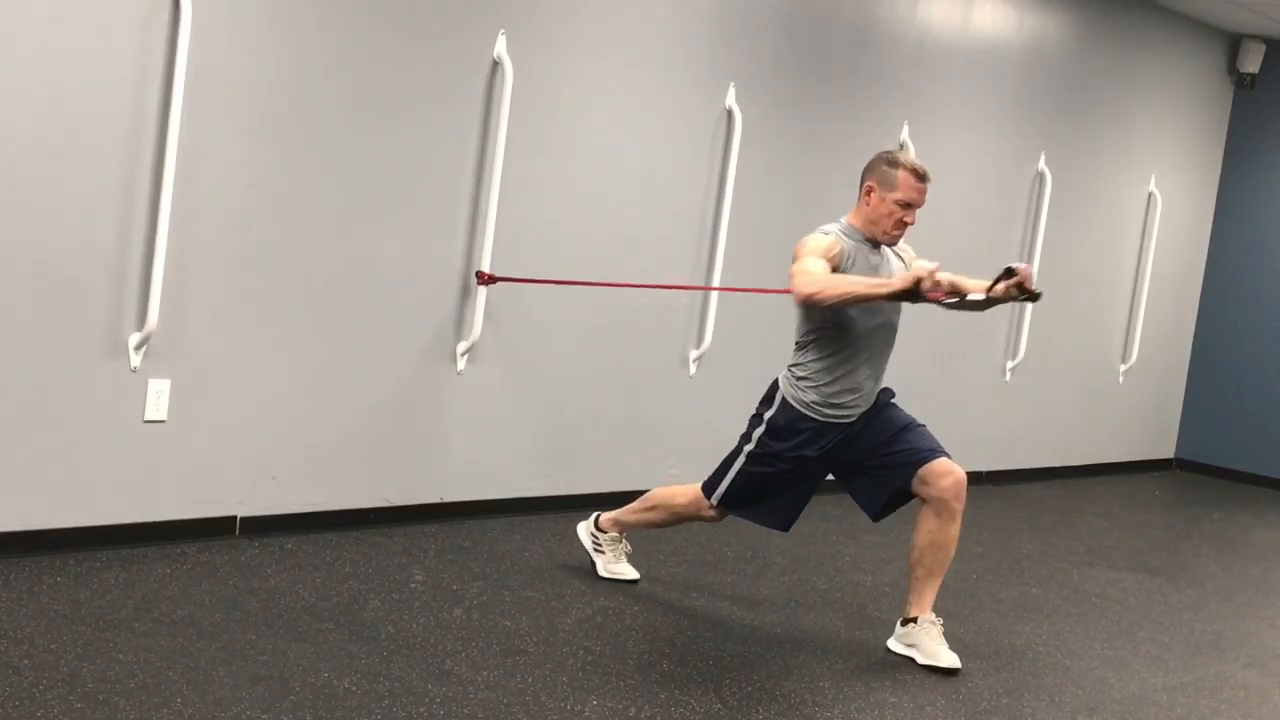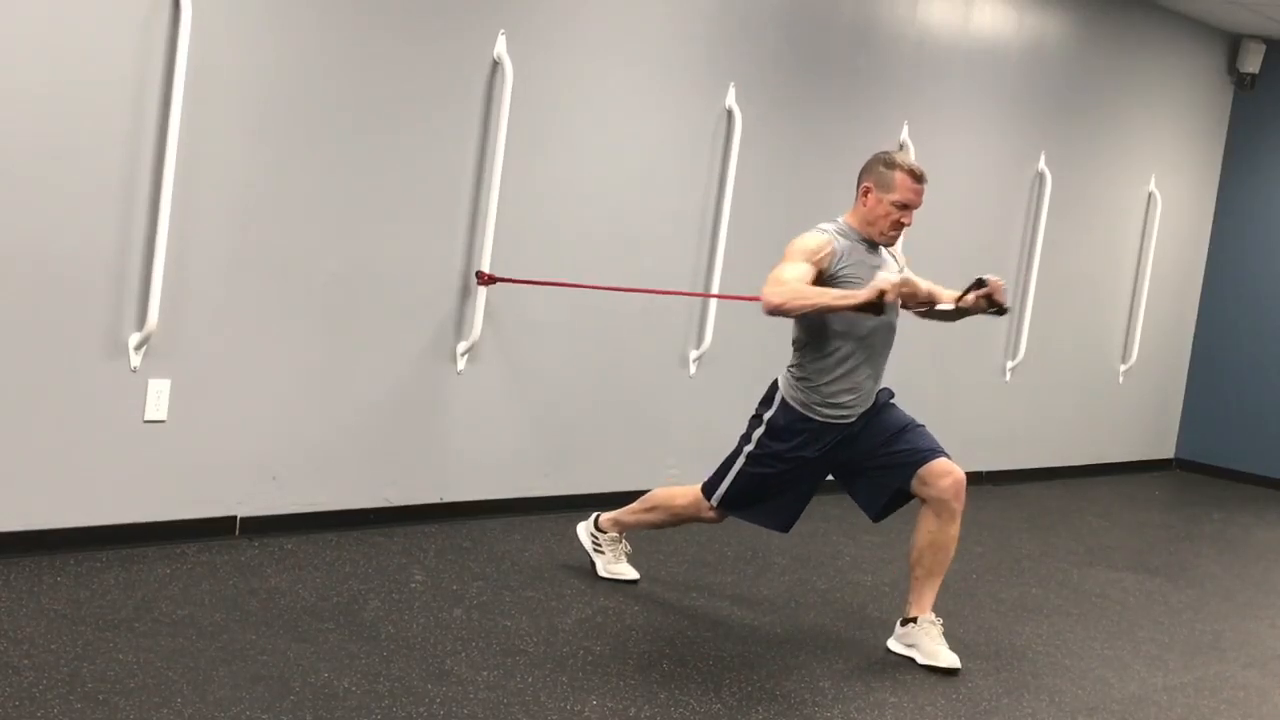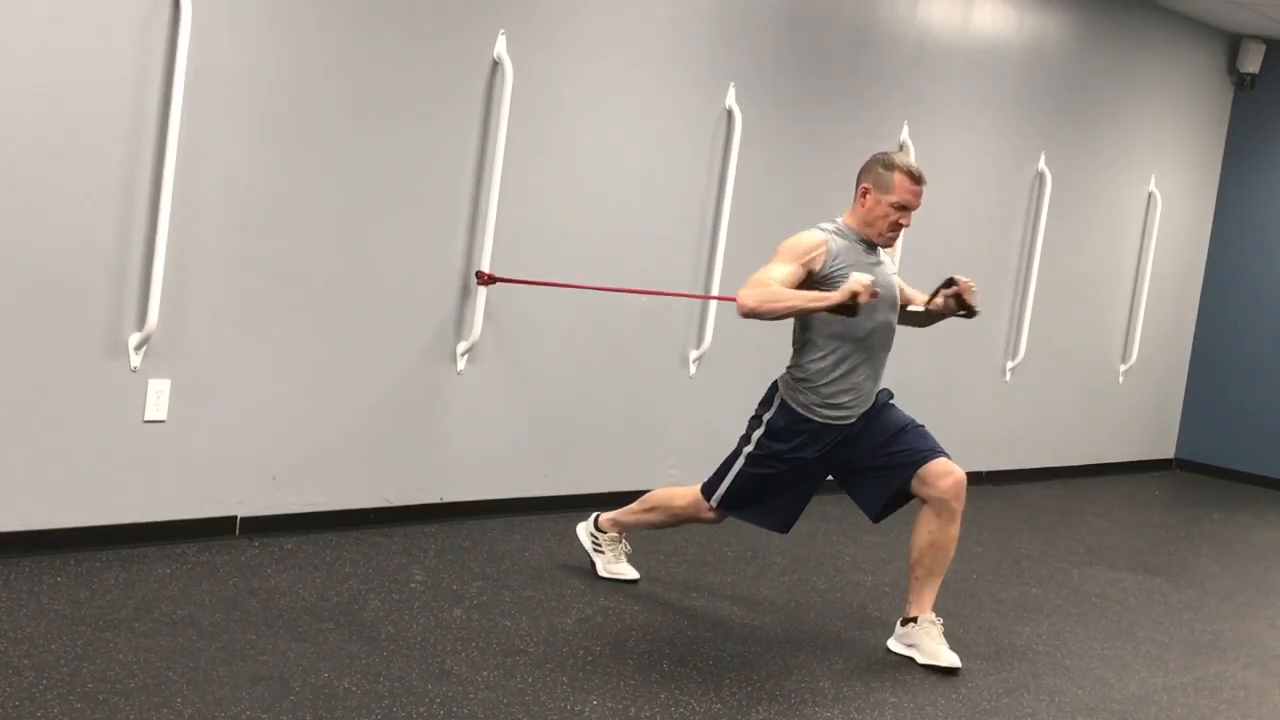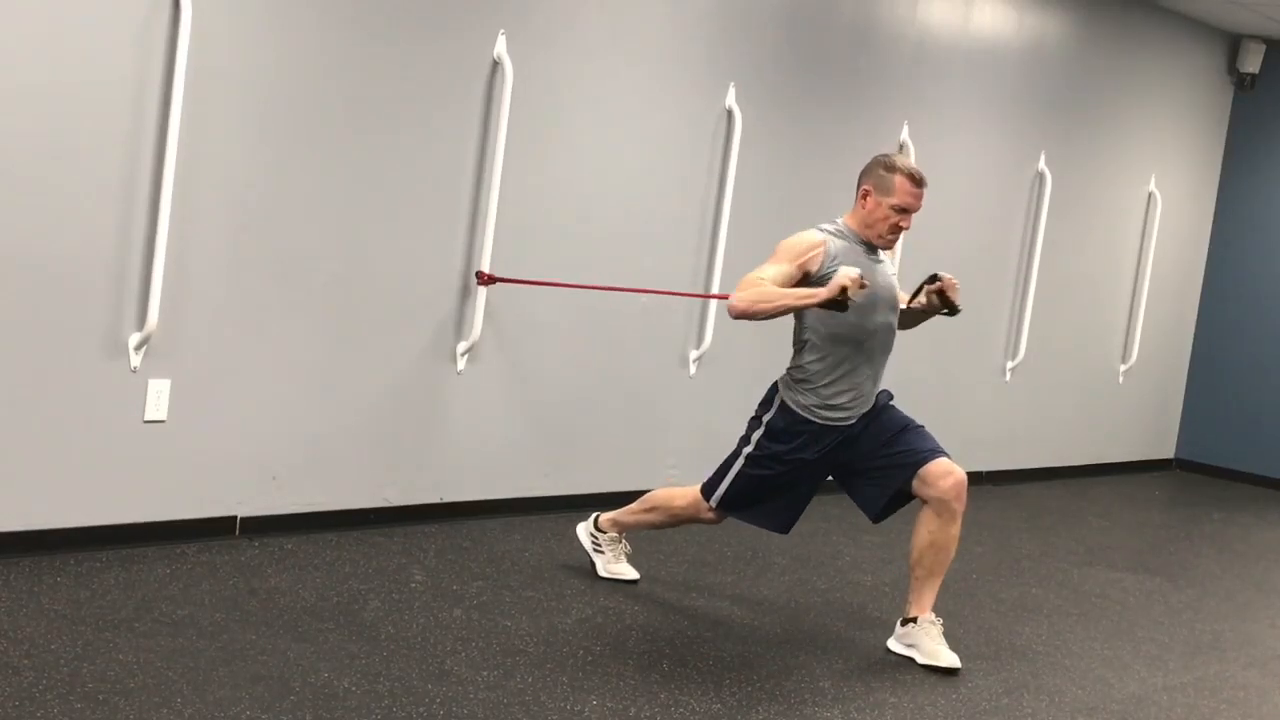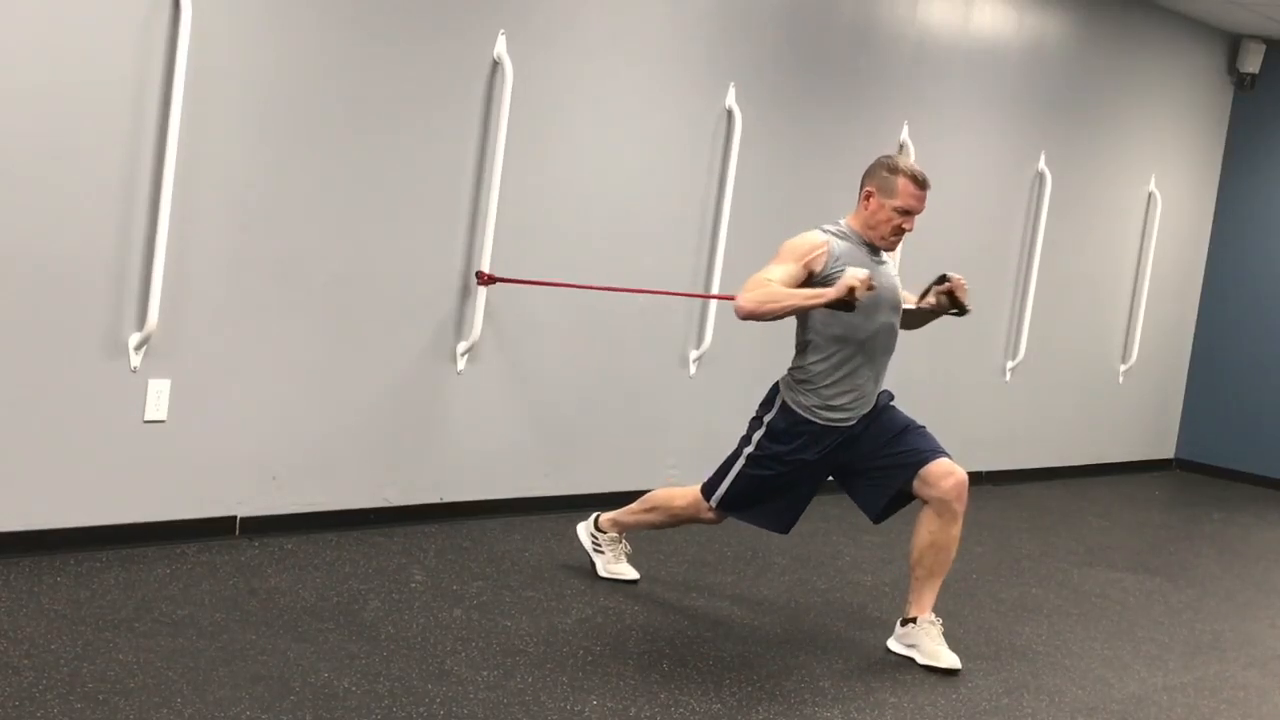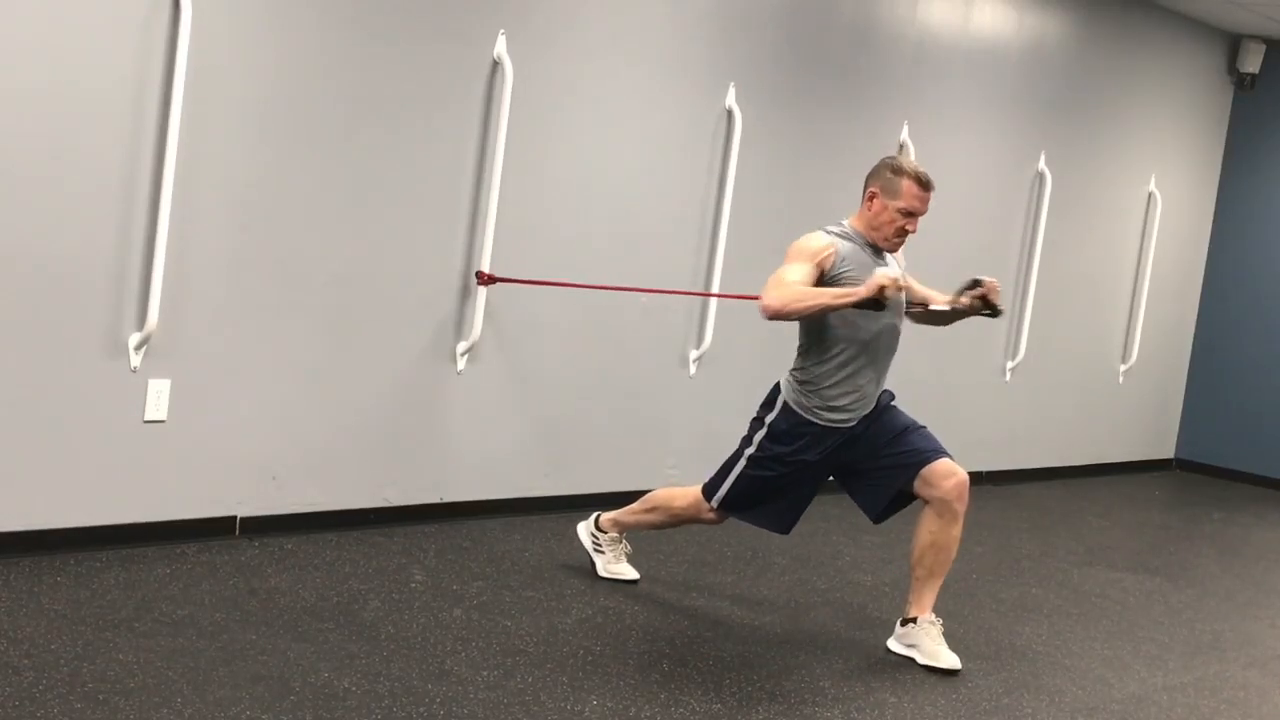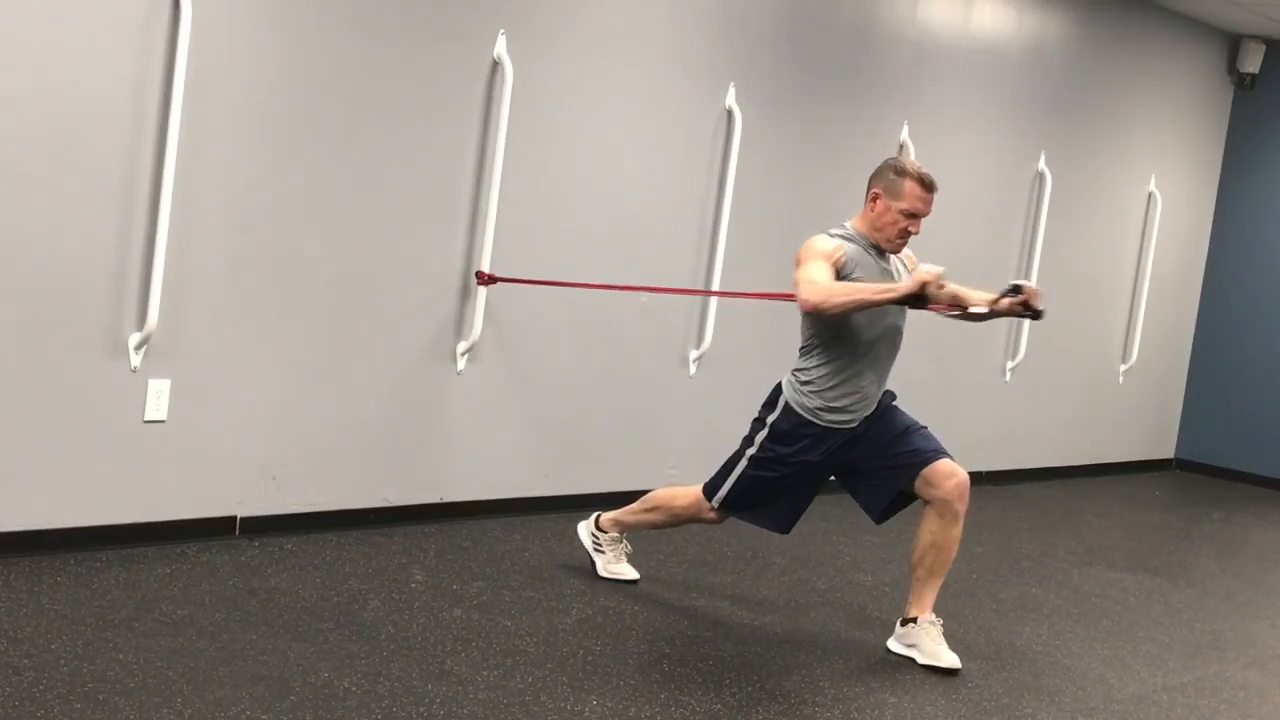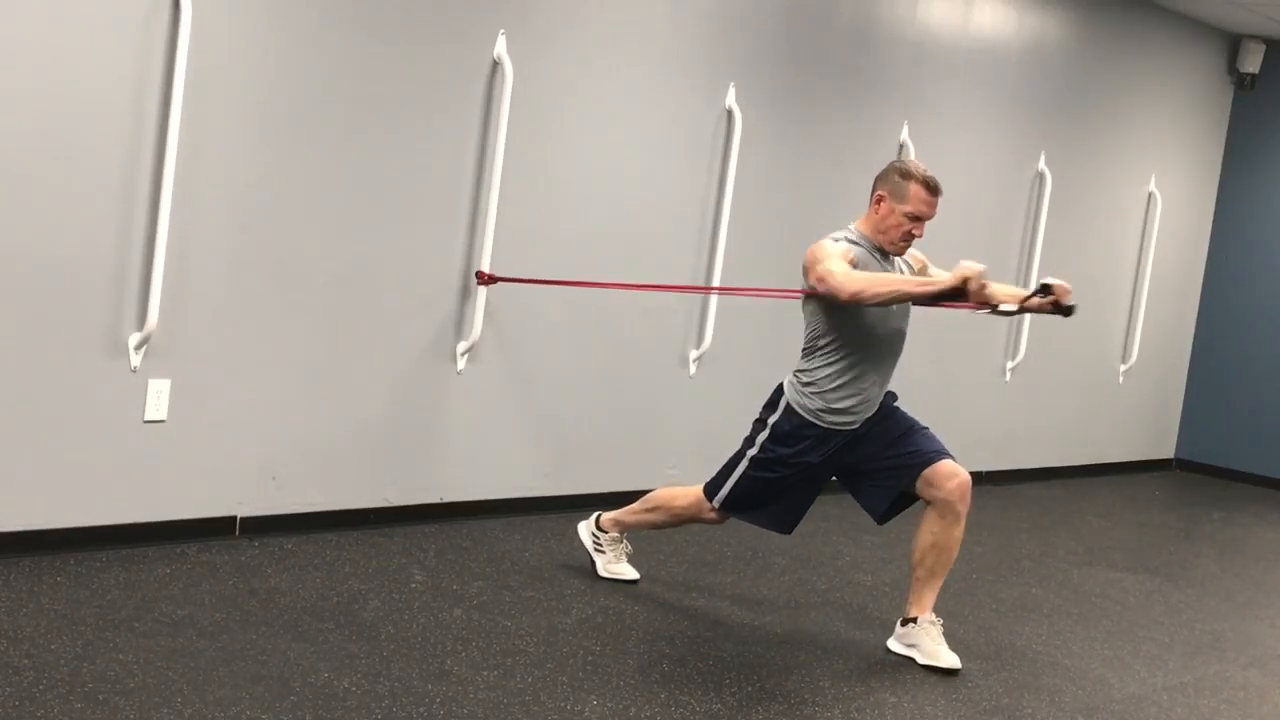
dt=0.1s
person 1, frame 1
left shoulder: (894, 252)
right shoulder: (822, 244)
left elbow: (953, 286)
right elbow: (809, 289)
left wrist: (1001, 288)
right wrist: (893, 286)
left hip: (867, 412)
right hip: (802, 415)
left knee: (947, 484)
right knee: (710, 505)
left ankle: (916, 625)
right ankle: (606, 527)
person 1, frame 2
left shoulder: (888, 252)
right shoulder: (820, 245)
left elbow: (936, 304)
right elbow: (777, 297)
left wrist: (972, 300)
right wrist: (857, 297)
left hip: (866, 414)
right hip: (801, 417)
left knee: (947, 485)
right knee: (712, 505)
left ankle: (916, 626)
right ankle: (605, 528)
person 1, frame 3
left shoulder: (881, 254)
right shoulder: (814, 246)
left elbow: (911, 312)
right elbow: (751, 300)
left wrist: (948, 303)
right wrist: (832, 298)
left hip: (867, 414)
right hip: (801, 417)
left knee: (948, 485)
right knee: (710, 507)
left ankle: (916, 625)
right ankle: (606, 528)
person 1, frame 4
left shoulder: (881, 256)
right shoulder: (814, 245)
left elbow: (897, 318)
right elbow: (742, 302)
left wrist: (929, 303)
right wrist: (822, 294)
left hip: (868, 415)
right hip: (801, 419)
left knee: (948, 486)
right knee: (711, 506)
left ankle: (916, 626)
right ankle: (604, 527)
person 1, frame 5
left shoulder: (884, 256)
right shoulder: (817, 246)
left elbow: (902, 318)
right elbow: (749, 303)
left wrist: (936, 303)
right wrist: (829, 294)
left hip: (868, 416)
right hip: (803, 419)
left knee: (949, 486)
right knee: (711, 506)
left ankle: (917, 626)
right ankle: (605, 527)
person 1, frame 6
left shoulder: (888, 257)
right shoulder: (819, 248)
left elbow: (923, 307)
right elbow: (775, 303)
left wrist: (961, 303)
right wrist: (863, 293)
left hip: (869, 415)
right hip: (803, 420)
left knee: (950, 486)
right knee: (710, 507)
left ankle: (916, 625)
right ankle: (604, 528)
person 1, frame 7
left shoulder: (899, 257)
right shoulder: (828, 249)
left elbow: (951, 298)
right elbow: (815, 299)
left wrist: (997, 304)
right wrist: (900, 289)
left hip: (870, 417)
right hip: (803, 419)
left knee: (951, 487)
right knee: (713, 506)
left ankle: (916, 625)
right ankle: (606, 527)
person 1, frame 8
left shoulder: (905, 259)
right shoulder: (830, 253)
left elbow: (968, 288)
right elbow: (854, 289)
left wrist: (1029, 297)
right wrist: (946, 281)
left hip: (870, 418)
right hip: (805, 420)
left knee: (952, 486)
right knee: (712, 507)
left ankle: (915, 625)
right ankle: (606, 527)
